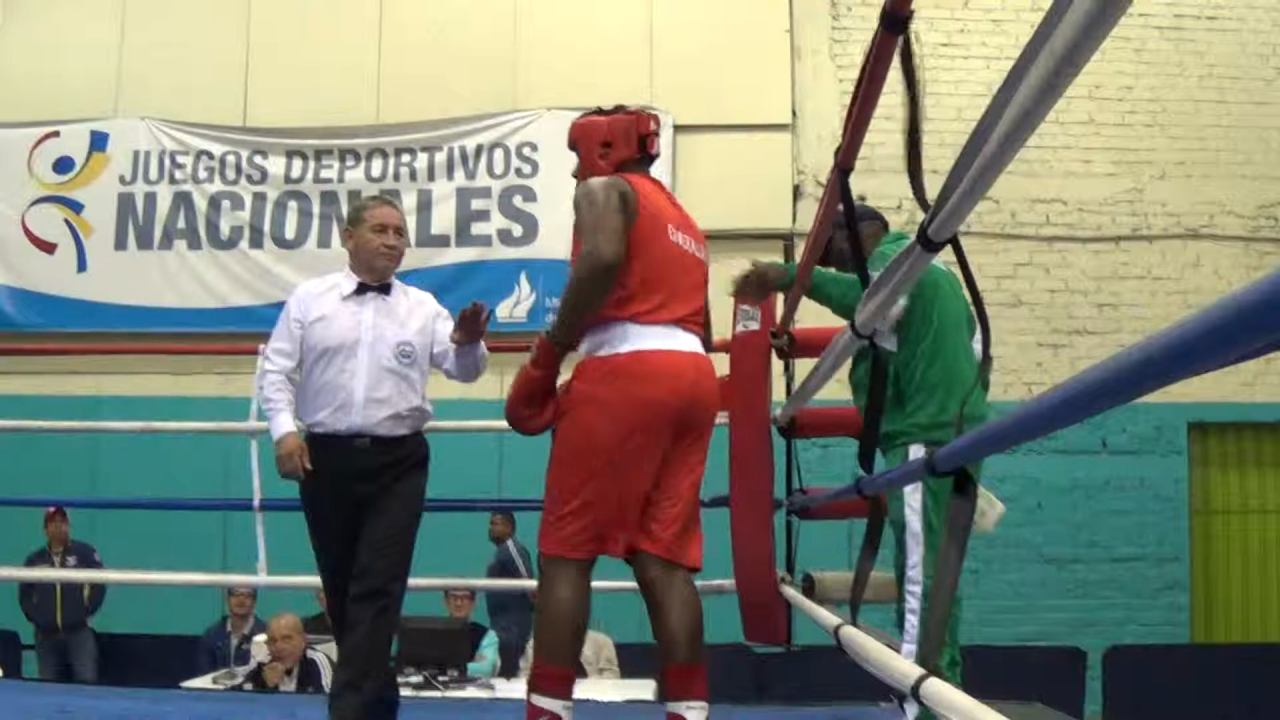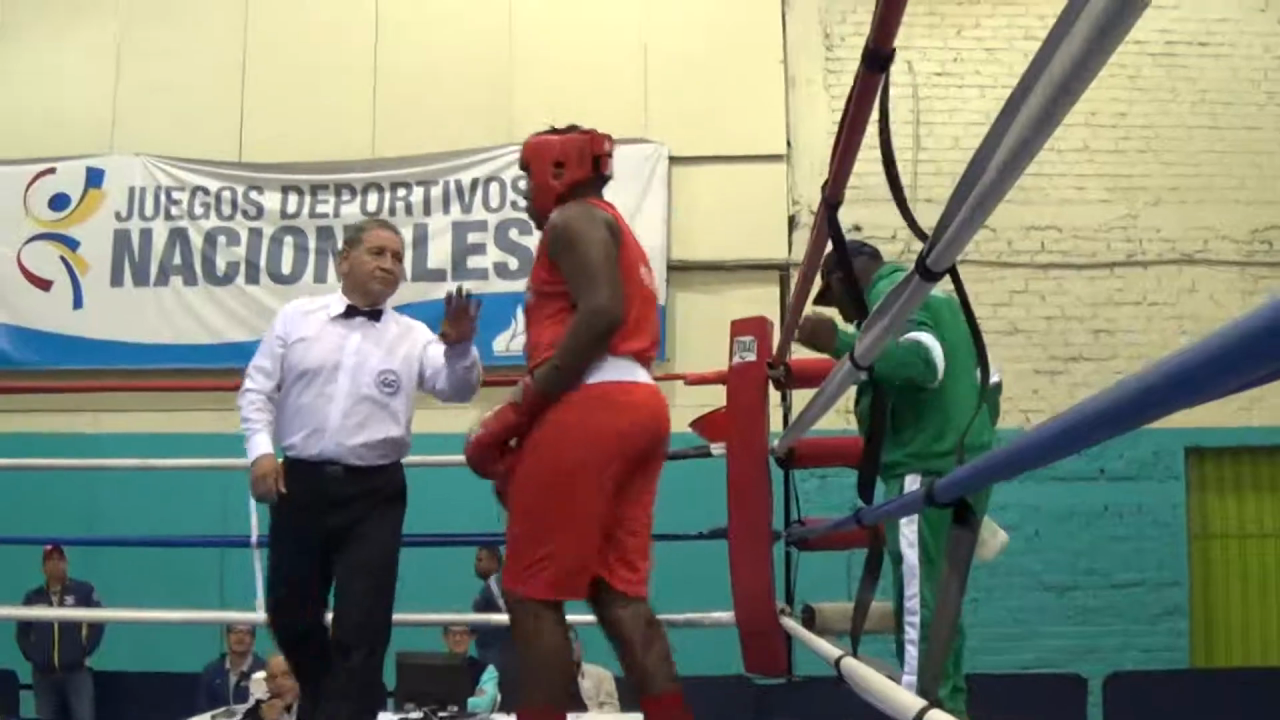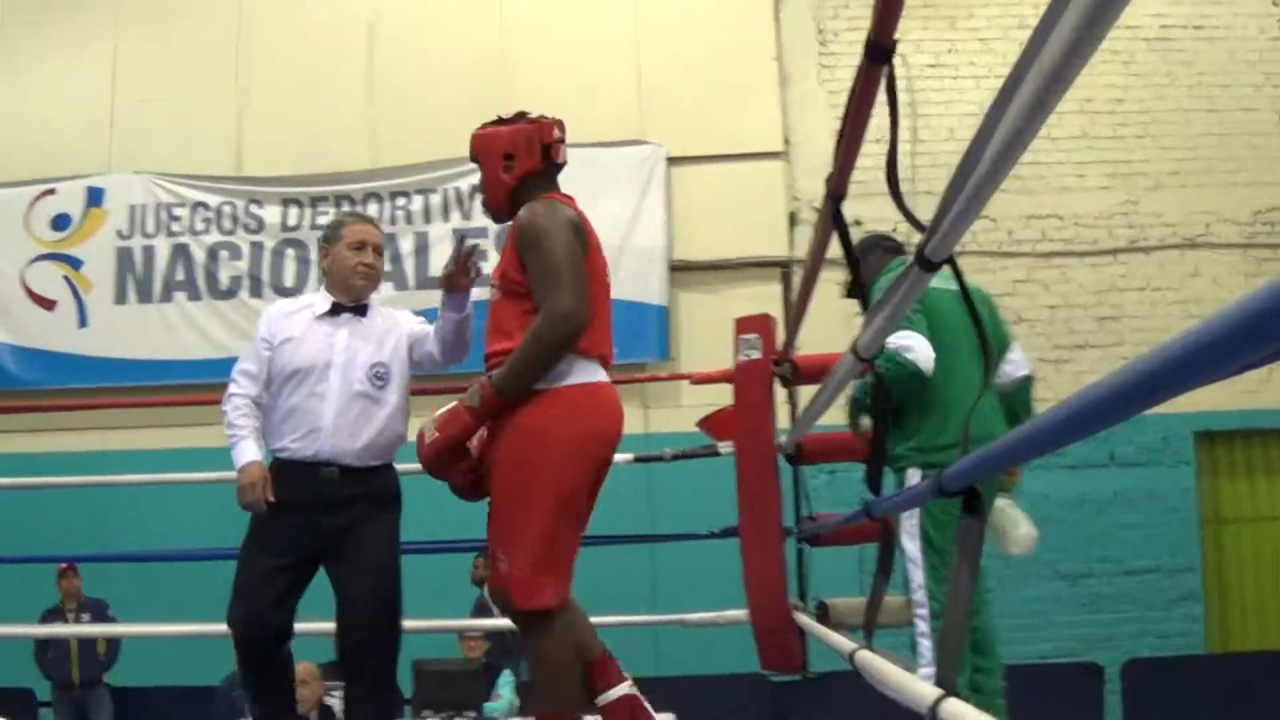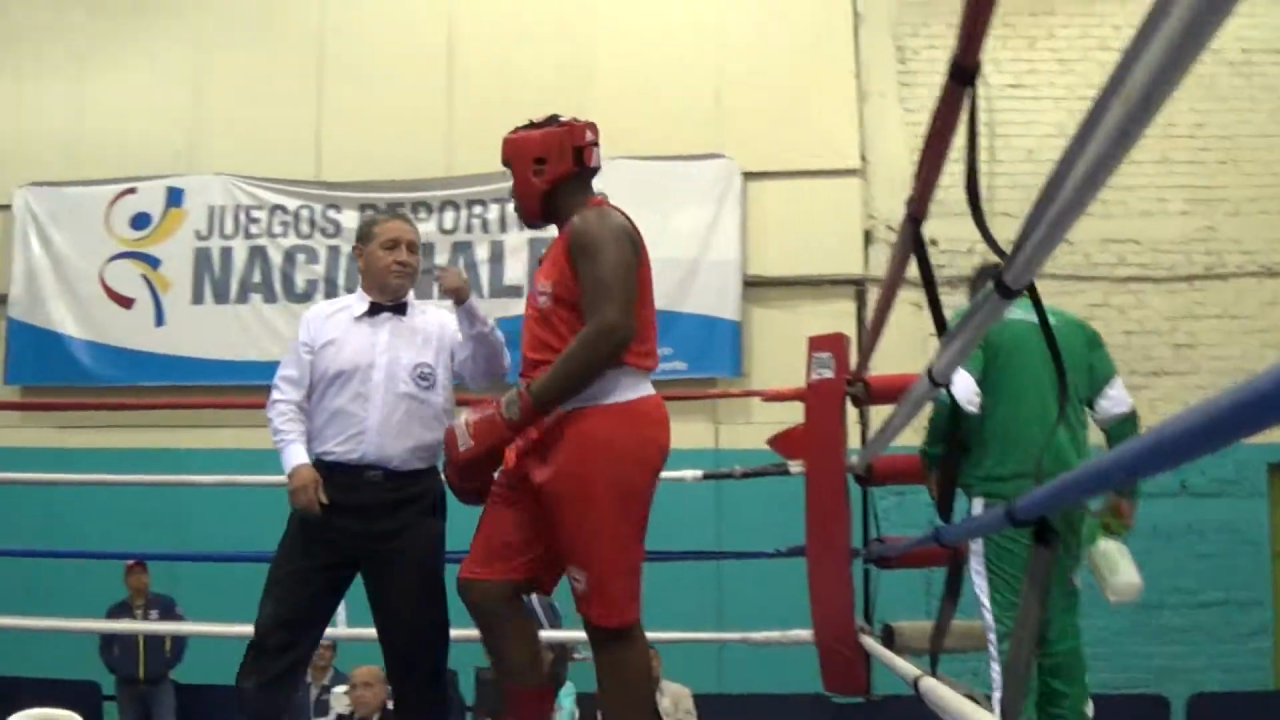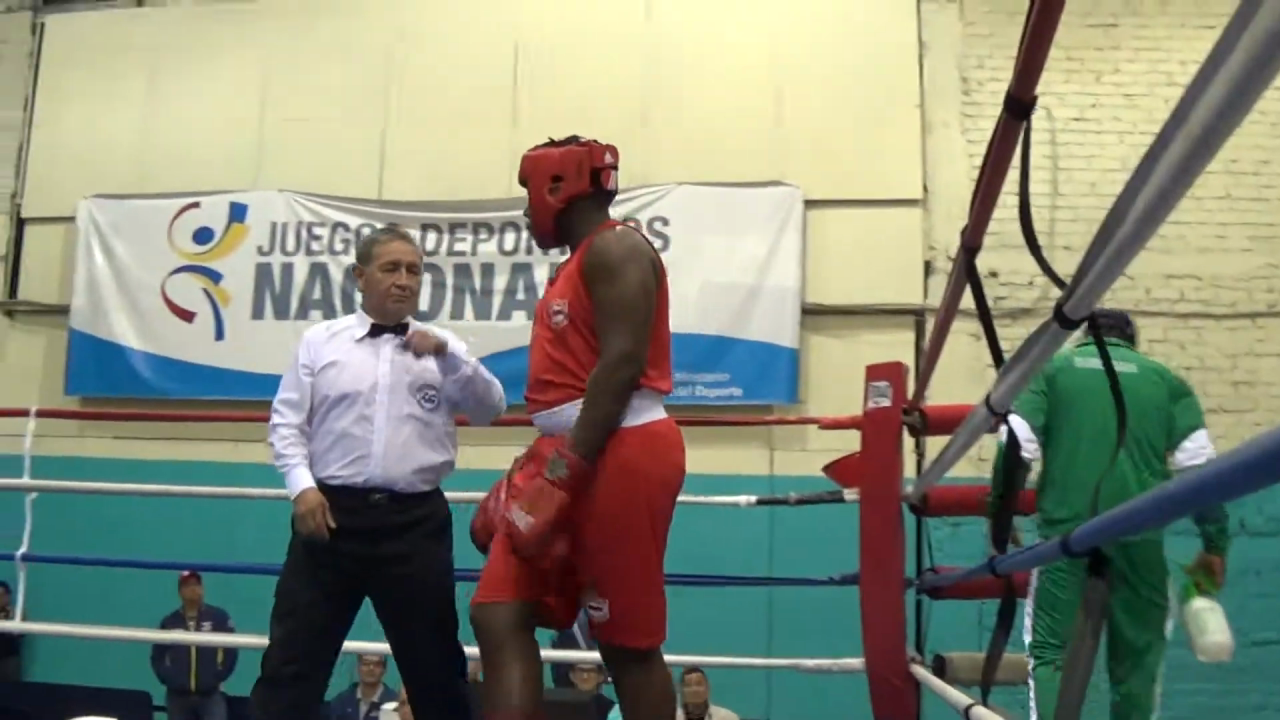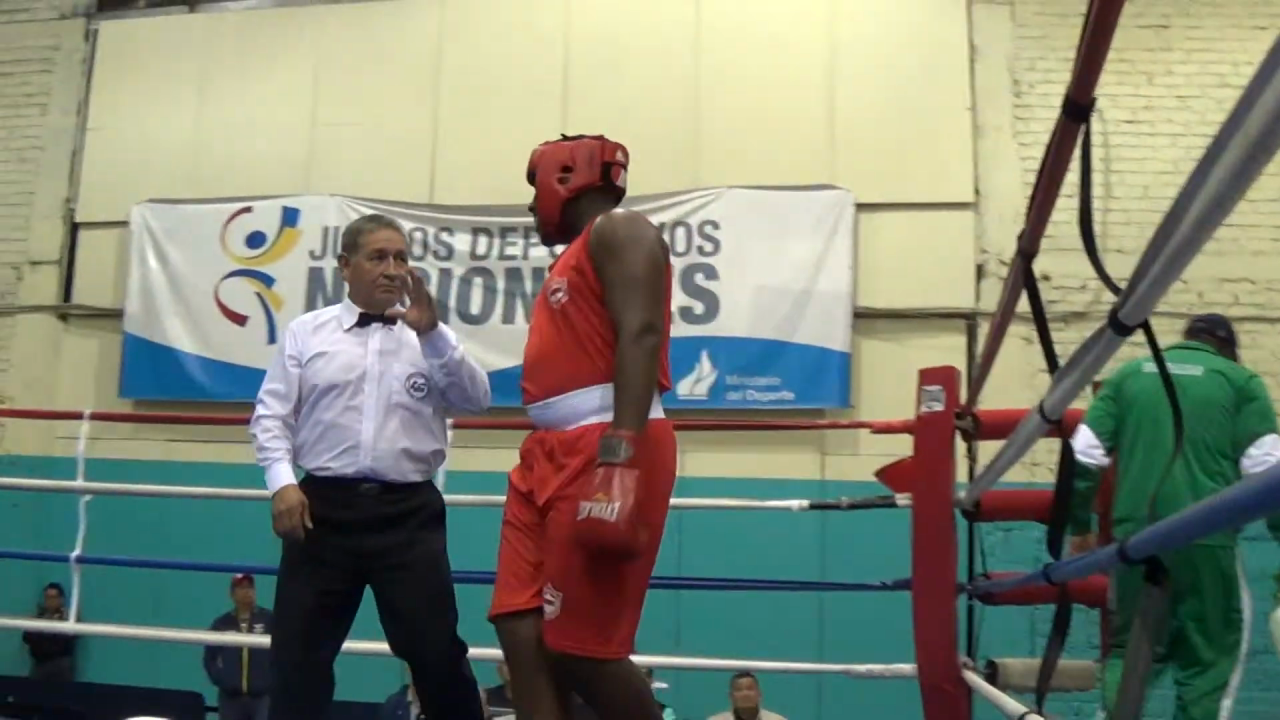
dt=0.2s
person 1, frame 1
left shoulder: (605, 190)
right shoulder: (683, 221)
left elbow: (600, 261)
left wrist: (545, 354)
left hip: (625, 374)
right hip: (692, 375)
left knee: (566, 551)
right knee: (665, 557)
person 1, frame 2
left shoulder: (574, 219)
right shoulder: (622, 238)
left elbow: (600, 312)
left wrist: (524, 403)
left hip: (586, 408)
right hip: (638, 407)
left knee: (534, 592)
right knee: (621, 593)
person 1, frame 3
left shoulder: (541, 217)
right shoulder: (562, 223)
left elbow: (564, 317)
left wrist: (479, 401)
right wrist: (497, 433)
left hip: (551, 412)
right hip: (578, 408)
left knee: (531, 598)
right knee: (535, 591)
person 1, frame 4
left shoulder: (595, 227)
right shoulder: (572, 239)
left elbow: (608, 332)
left wrist: (512, 411)
right wrist: (527, 424)
left hip: (605, 430)
right hip: (567, 432)
left knee: (608, 613)
right knee: (485, 583)
person 1, frame 5
left shoulder: (616, 249)
right shoulder: (578, 265)
left elbow: (621, 362)
left wrist: (559, 476)
right wrist: (541, 466)
left hip: (620, 454)
right hip: (566, 455)
left knee: (628, 640)
right knee: (499, 616)
person 1, frame 6
left shoulder: (618, 232)
right shoulder: (575, 259)
left elbow: (640, 334)
left wrist: (621, 459)
right wrist: (547, 473)
left hip: (608, 451)
right hip: (551, 455)
left knee: (581, 646)
right knee: (524, 633)
person 2, frame 1
left shoulder: (422, 306)
right shoulder: (308, 298)
left elbow: (461, 369)
right elbow: (277, 370)
left wrist: (469, 343)
right wrist: (284, 427)
left hip: (397, 461)
right hip: (328, 459)
left knee: (377, 588)
right knee: (342, 589)
person 2, frame 2
left shoulder: (411, 335)
right shoulder: (295, 318)
left elbow: (456, 387)
right elbow: (257, 389)
left wrist: (460, 347)
right wrist: (260, 449)
left hip: (374, 493)
right hip: (302, 486)
left knee: (361, 625)
right knee: (291, 618)
person 2, frame 3
left shoulder: (398, 328)
right shoulder: (280, 318)
left elbow: (448, 350)
right elbow: (242, 394)
left wrist: (455, 300)
right wrist: (247, 456)
left hip: (367, 495)
right hip: (290, 490)
left knee: (370, 630)
right knee: (254, 620)
person 2, frame 4
left shoulder: (439, 326)
right shoulder: (321, 320)
left elbow: (491, 373)
right elbow: (286, 399)
left wrist: (467, 306)
right wrist: (296, 460)
left hip: (409, 500)
right hip: (330, 492)
left knee: (417, 641)
right knee: (281, 627)
person 2, frame 5
left shoulder: (441, 349)
right shoulder: (320, 341)
left elbow: (490, 407)
right elbow: (287, 423)
left wrist: (447, 354)
right wrist: (301, 486)
left hip: (415, 521)
right hip: (335, 515)
left knee: (434, 663)
right knee: (292, 656)
person 2, frame 6
left shoulder: (430, 339)
right shoulder: (306, 332)
left elbow: (476, 400)
right elbow: (272, 415)
left wrist: (431, 335)
right wrist: (282, 481)
left hip: (408, 512)
right hip: (324, 510)
left knee: (434, 649)
right knee: (298, 654)
person 3, frame 1
left shoulder: (893, 257)
right shoulder: (932, 266)
left elbow: (870, 299)
right elbow: (975, 352)
left wrist: (792, 277)
left hip: (924, 440)
right hip: (955, 437)
left knee: (923, 575)
right knee: (932, 574)
person 3, frame 2
left shoulder: (888, 290)
right shoulder: (939, 295)
left elbow: (919, 362)
right elbow: (986, 382)
left wrist: (840, 342)
left hip: (927, 470)
right hip: (965, 465)
left knee: (920, 603)
right knee: (936, 598)
person 3, frame 3
left shoulder: (889, 286)
right shoulder: (966, 290)
left elbow: (910, 362)
right elbow: (1016, 374)
left wrist: (862, 399)
left hip: (932, 462)
left knee: (936, 594)
person 3, frame 4
right shoulder: (1075, 327)
left elbow: (958, 398)
right elbow: (1119, 412)
left wrist: (934, 458)
right wrist: (1124, 490)
left hip: (1002, 491)
left knee: (1007, 620)
right knee: (1058, 611)
person 3, frame 5
left shoulder: (1052, 369)
right shoulder: (1165, 379)
left elbow: (1016, 443)
right elbow: (1199, 465)
right wrist: (1215, 544)
left hip: (1067, 532)
right hip: (1140, 536)
left knee: (1051, 652)
right knee: (1137, 656)
person 3, frame 6
left shoulder: (1128, 375)
right shoulder: (1240, 381)
left elbow: (1084, 453)
left wrist: (1079, 524)
left hip: (1136, 534)
right hip: (1207, 538)
left knee: (1128, 648)
right knee: (1208, 660)
